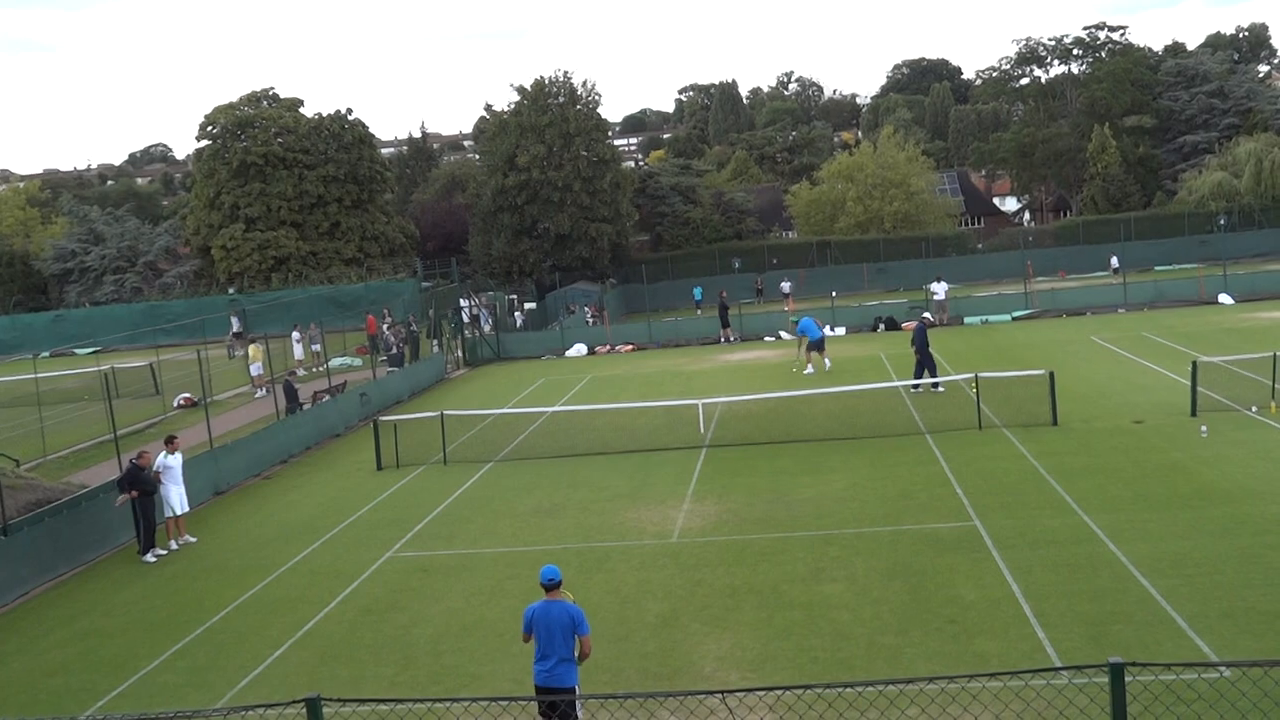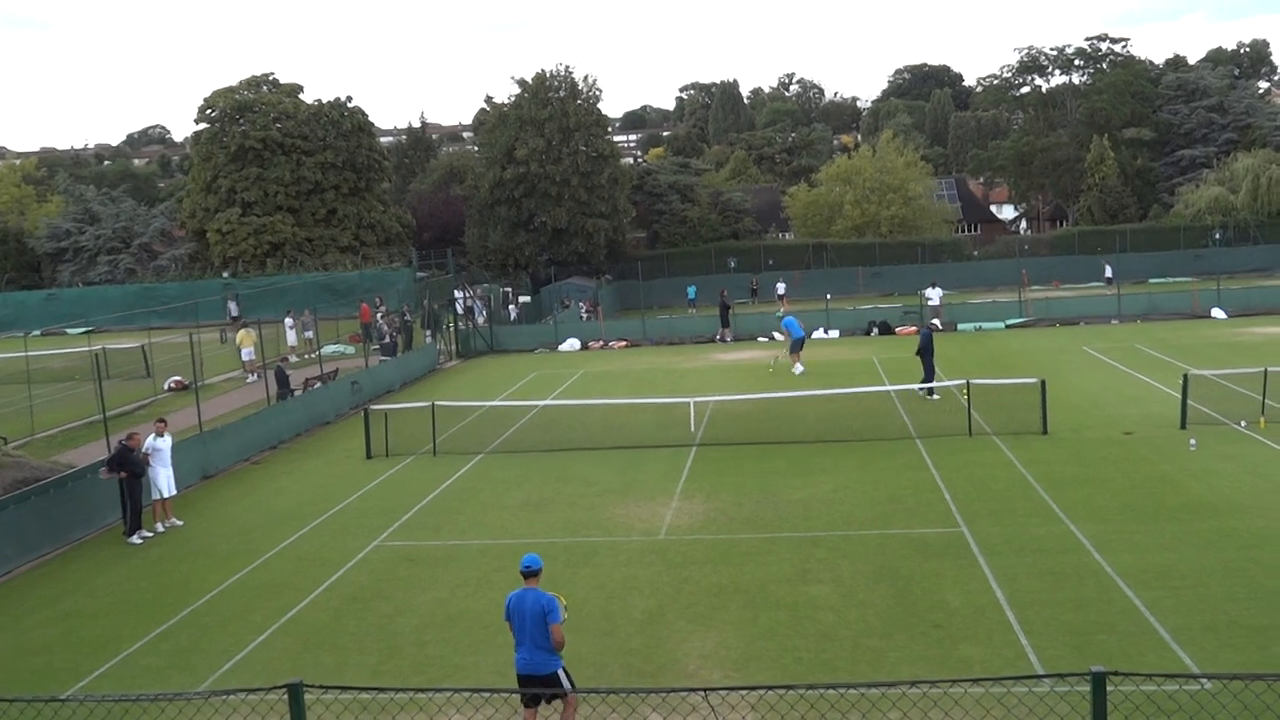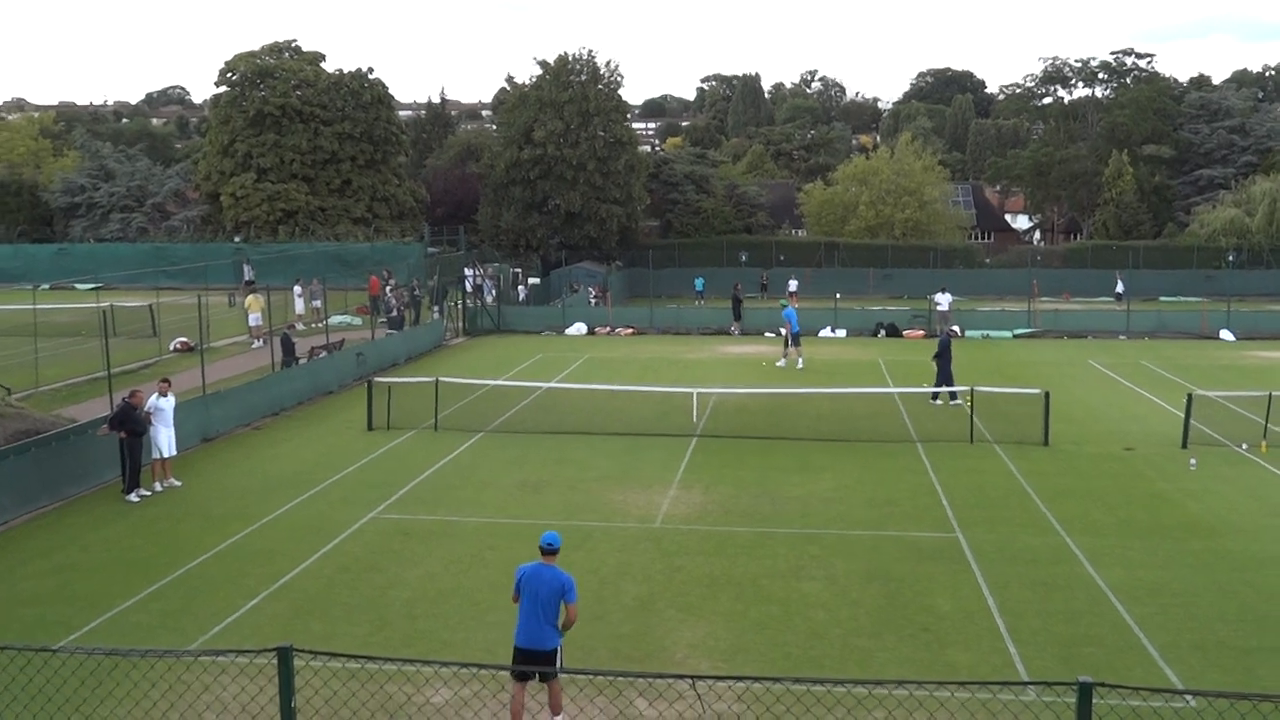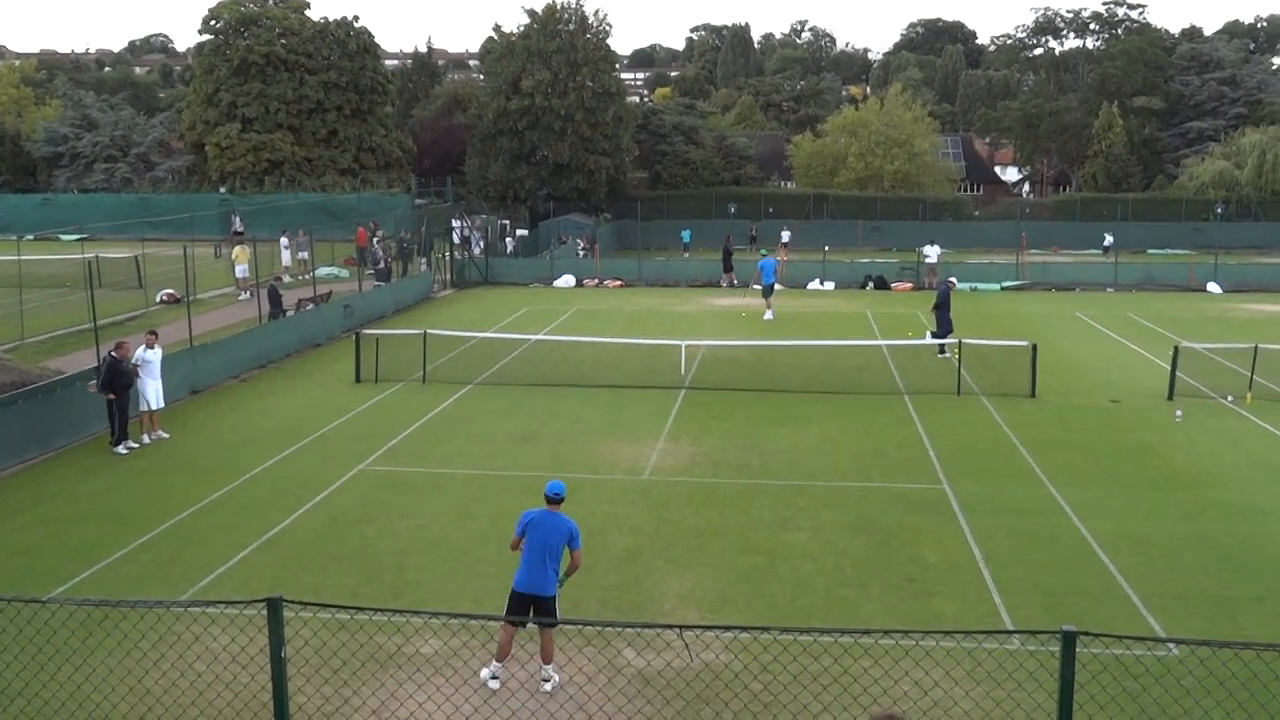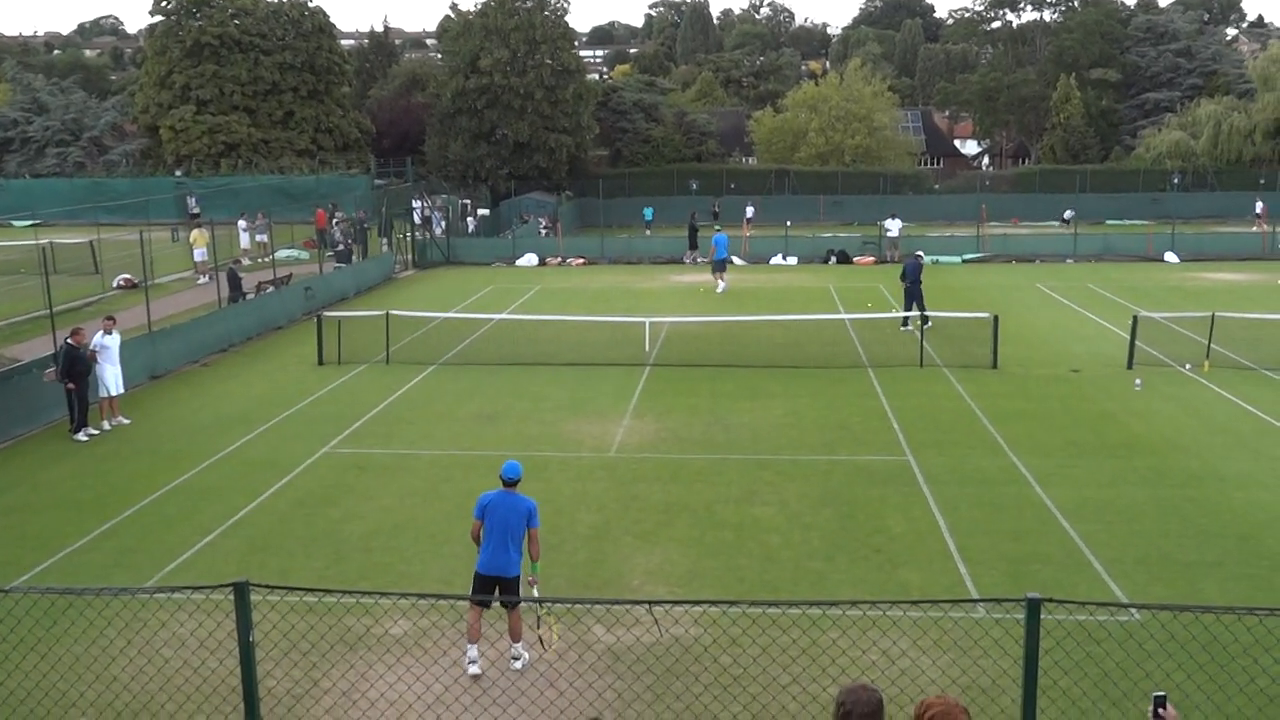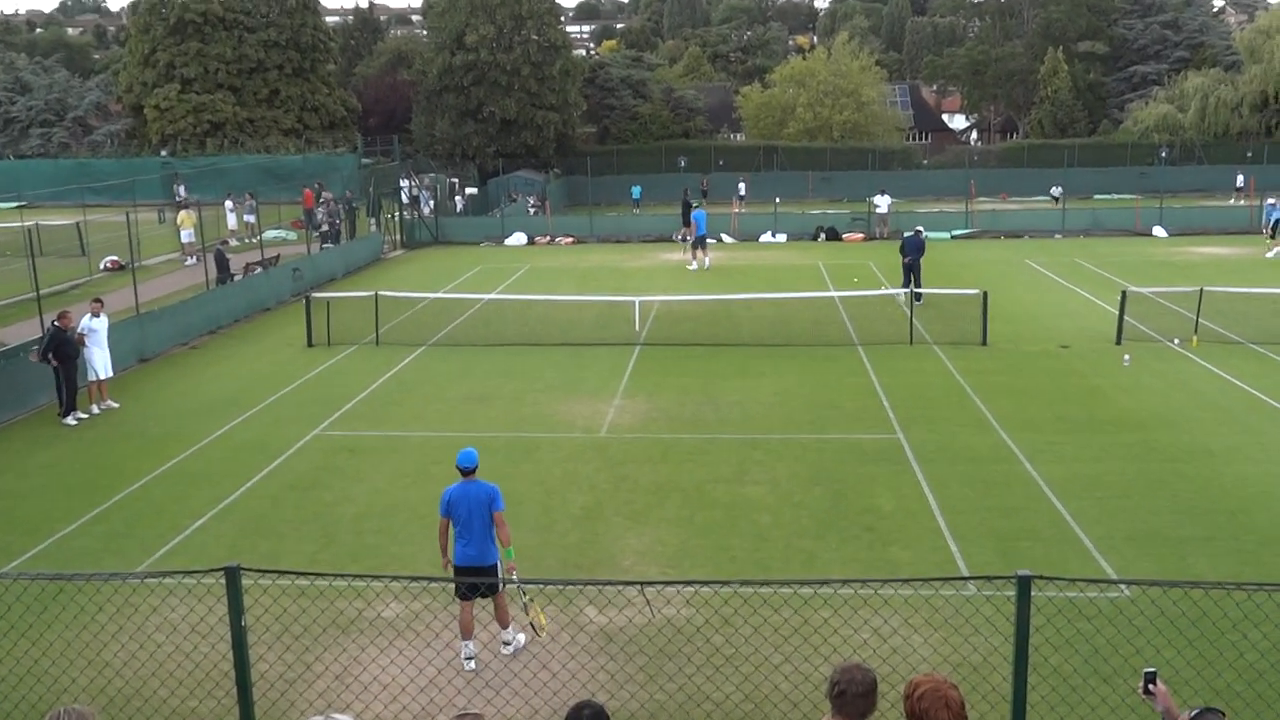
dt=0.4s
person 1, frame 1
left shoulder: (531, 611)
right shoulder: (575, 612)
left elbow: (525, 639)
right elbow: (586, 650)
right wrist: (577, 662)
left hip: (541, 678)
right hip: (566, 678)
person 1, frame 2
left shoulder: (511, 599)
right shoulder: (548, 601)
right elbow: (558, 638)
right wrist: (557, 652)
left hip: (523, 666)
right hip: (548, 665)
right knee: (570, 701)
person 1, frame 3
left shoulder: (523, 571)
right shoulder: (565, 579)
right elbow: (572, 616)
right wrist: (561, 632)
left hip: (523, 640)
right hip: (549, 642)
left knee: (518, 686)
right knee: (553, 685)
person 1, frame 4
left shoulder: (528, 517)
right shoulder: (570, 526)
left elbow: (514, 546)
right elbow: (576, 562)
right wrist: (562, 579)
left hip: (522, 585)
right hip: (547, 589)
left knee: (508, 629)
right knee: (547, 633)
left ankle: (495, 674)
right ankle: (547, 677)
person 1, frame 5
left shoulder: (485, 499)
right shoulder: (529, 505)
left elbow: (474, 532)
right elbow: (533, 540)
right wrist: (534, 569)
left hip: (485, 567)
right hip: (511, 569)
left knee: (475, 610)
right knee: (513, 612)
left ankle: (472, 659)
right ankle: (517, 656)
person 1, frame 6
left shoulder: (448, 493)
right shoulder: (491, 490)
left elbow: (443, 529)
right elbow: (500, 524)
left wrist: (444, 555)
right wrist: (509, 555)
left hip: (462, 559)
right hip: (488, 558)
left knee: (466, 606)
right knee: (499, 599)
left ankle: (468, 654)
right ankle: (508, 640)
